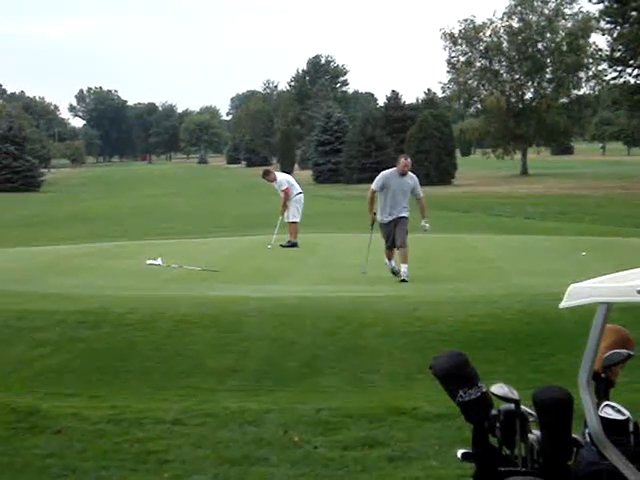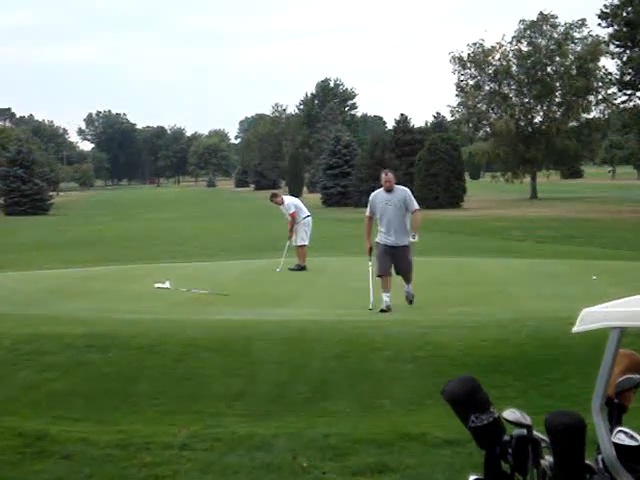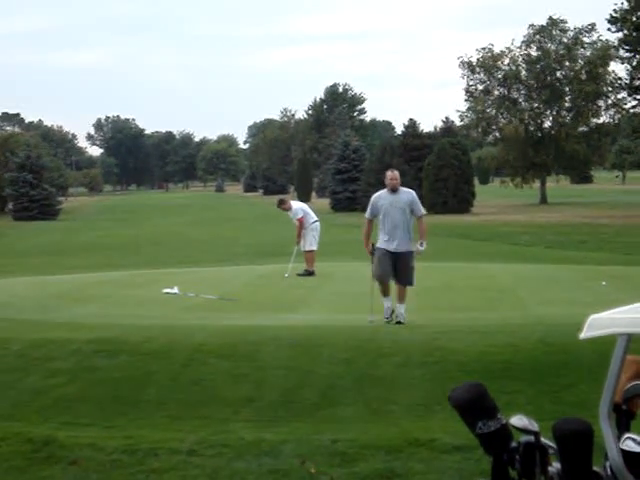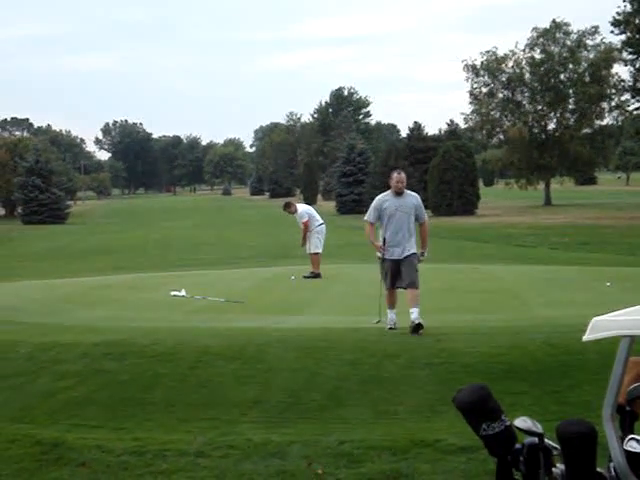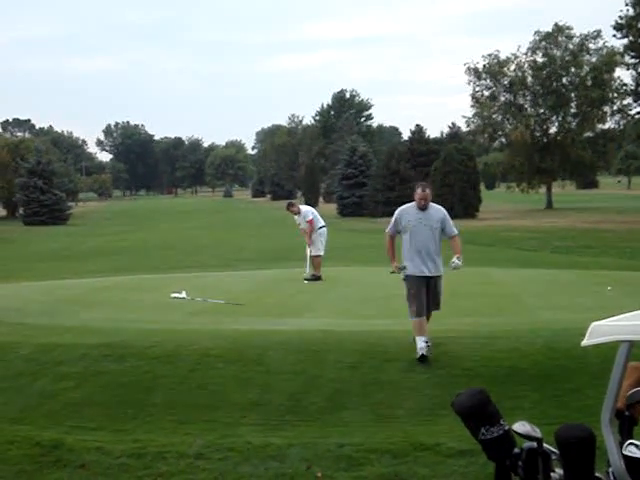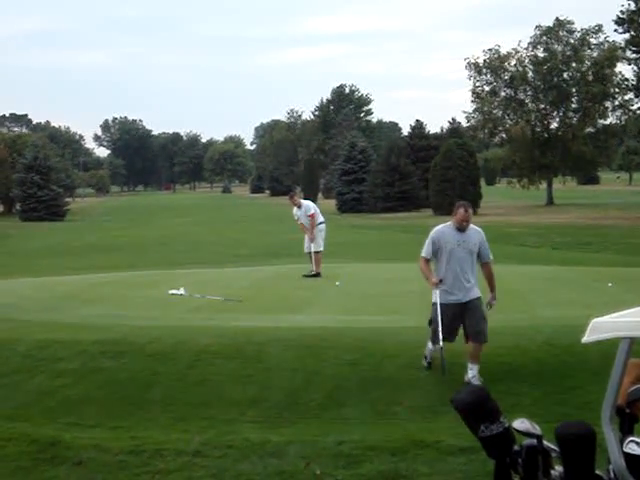
dt=0.7s
person 1, frame 1
left shoulder: (413, 179)
right shoulder: (385, 175)
left elbow: (420, 199)
right elbow: (371, 192)
left wrist: (424, 219)
right wrist: (371, 213)
left hip: (401, 215)
right hip: (386, 217)
left knee: (401, 242)
right knee: (390, 245)
left ankle: (404, 272)
right ankle: (390, 263)
person 1, frame 2
left shoulder: (404, 192)
right shoulder: (374, 196)
left elbow: (415, 212)
right elbow: (369, 218)
left wrist: (414, 233)
right wrist: (367, 240)
left hip: (402, 241)
right hip: (383, 241)
left knee: (405, 271)
right knee: (384, 272)
left ankle: (408, 288)
right ankle: (386, 301)
person 1, frame 3
left shoulder: (410, 195)
right shoulder: (377, 198)
left elbow: (420, 218)
right elbow: (369, 221)
left wrist: (422, 240)
right wrist: (367, 243)
left hip: (405, 246)
right hip: (384, 245)
left knee: (402, 281)
right knee: (381, 276)
left ankle: (400, 312)
right ankle: (387, 305)
person 1, frame 4
left shoulder: (415, 199)
right shoulder: (380, 200)
left elbow: (423, 224)
right elbow: (369, 224)
left wrist: (424, 249)
right wrist: (375, 243)
left hip: (409, 251)
right hip: (388, 252)
left knee: (411, 283)
right knee: (391, 287)
left ankle: (414, 318)
right ankle: (391, 317)
person 1, frame 5
left shoulder: (440, 212)
right shoulder: (402, 212)
left elbow: (453, 236)
right elbow: (390, 236)
left wrist: (457, 256)
right wrist: (393, 261)
left hip: (434, 269)
right hip: (413, 270)
left knee: (428, 308)
right knee: (418, 309)
left ankle: (422, 335)
right ankle: (422, 347)
person 1, frame 6
left shoulder: (478, 234)
right shoulder: (438, 234)
left elbow: (486, 264)
right elbow: (423, 261)
left wrist: (493, 292)
right wrist: (431, 278)
left hip: (471, 296)
right hip: (444, 297)
left knee: (477, 336)
right knee: (439, 335)
left ankle: (473, 373)
right ankle: (431, 346)
